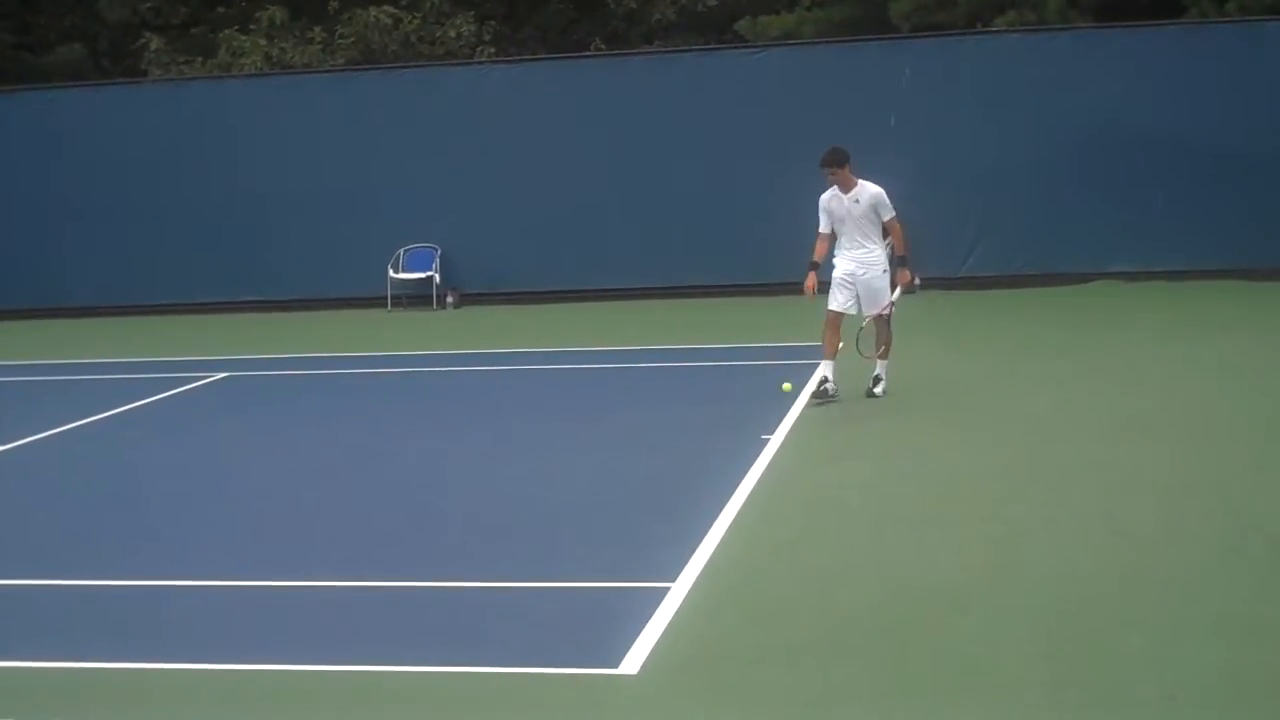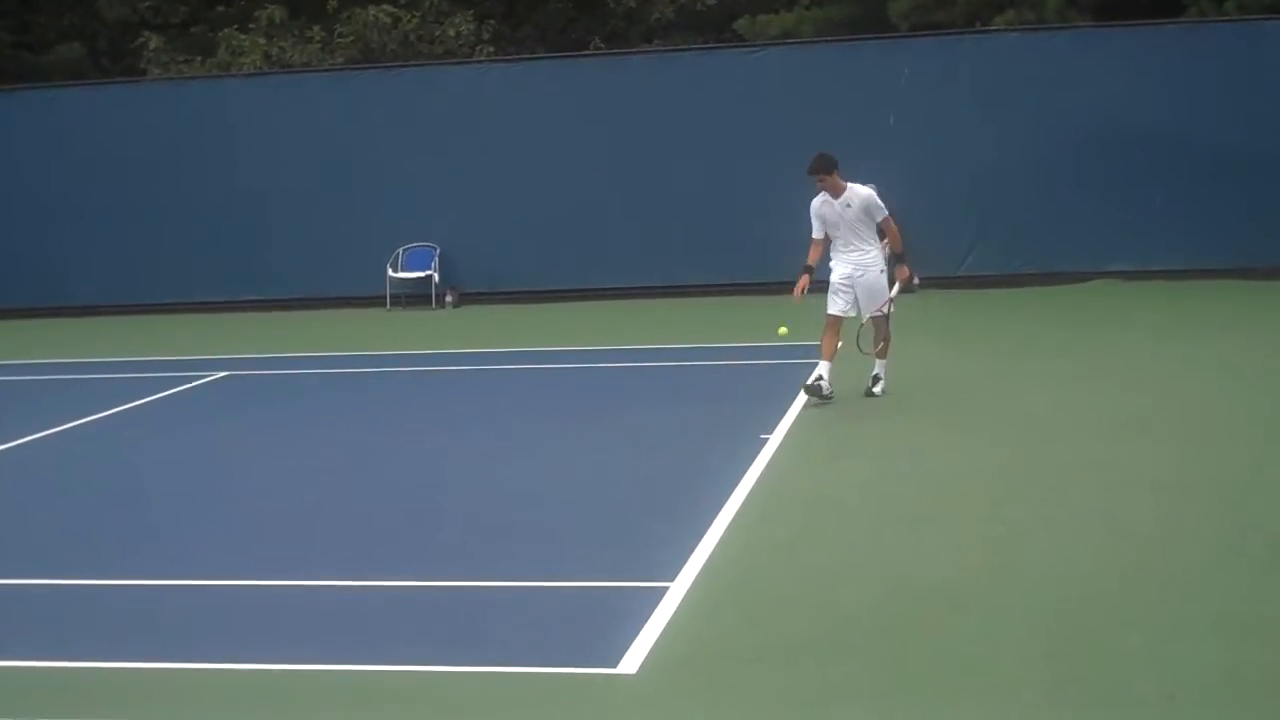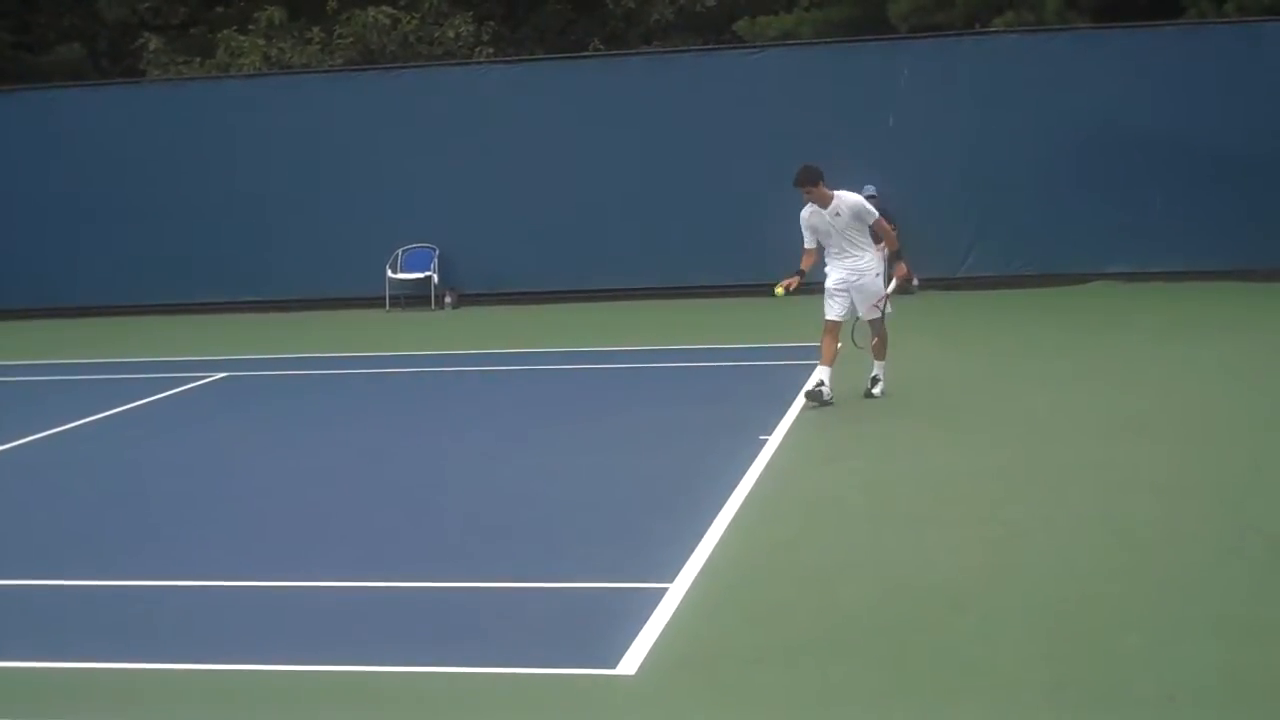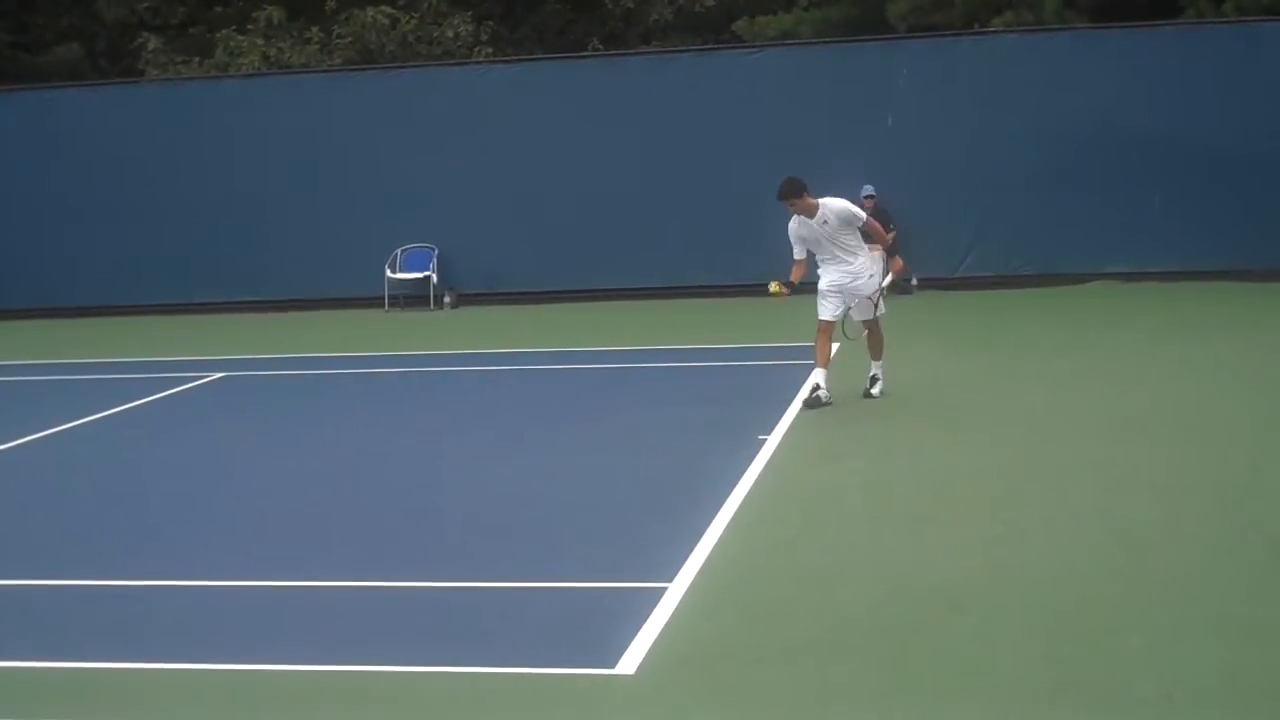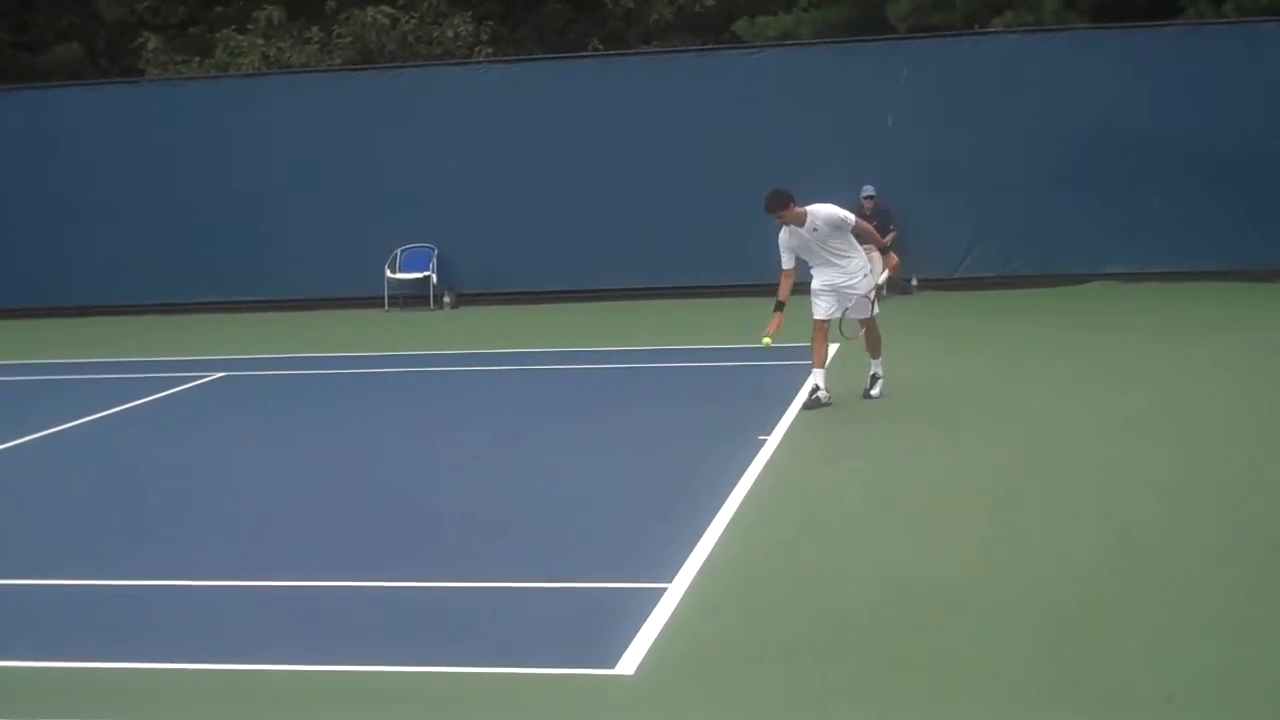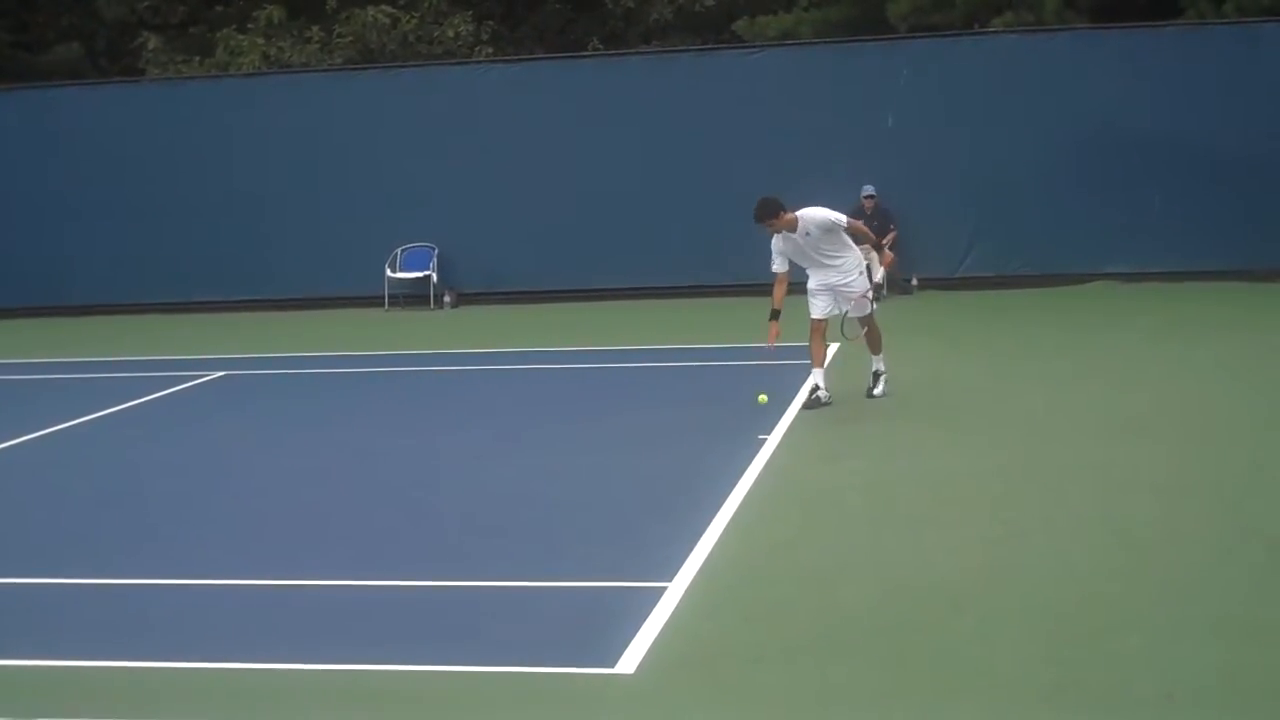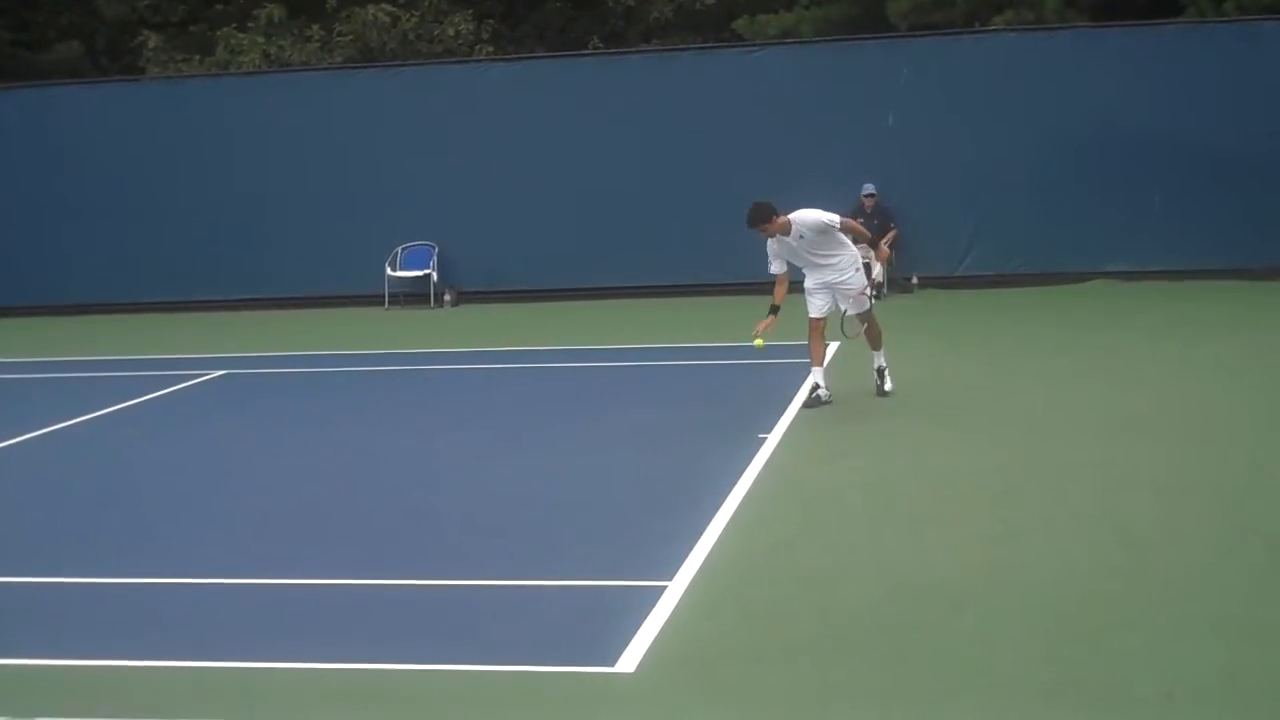
dt=0.1s
person 1, frame 1
left shoulder: (874, 193)
right shoulder: (826, 200)
left elbow: (894, 229)
right elbow: (824, 238)
left wrist: (902, 265)
right wrist: (813, 270)
left hip: (874, 266)
right hip: (844, 267)
left knee: (881, 320)
right knee: (832, 319)
left ankle: (880, 376)
right ankle: (828, 379)
person 1, frame 2
left shoulder: (865, 195)
right shoulder: (817, 206)
left elbow: (890, 228)
right elbow: (818, 243)
left wrist: (900, 263)
right wrist: (807, 273)
left hip: (871, 267)
right hip: (841, 269)
left knee: (879, 321)
right knee: (832, 321)
left ankle: (879, 375)
right ankle: (823, 379)
person 1, frame 3
left shoulder: (853, 202)
right shoulder: (807, 216)
left elbow: (884, 229)
right elbow: (810, 252)
left wrist: (897, 260)
right wrist: (798, 275)
left hip: (866, 269)
right hip: (836, 274)
left knee: (876, 323)
right knee: (831, 327)
left ankle: (878, 376)
right ankle: (823, 385)
person 1, frame 4
left shoulder: (838, 207)
right shoulder: (795, 228)
left elbow: (872, 226)
right elbow: (800, 264)
left wrist: (893, 255)
right wrist: (788, 286)
left hip: (861, 272)
right hip: (830, 278)
left knee: (871, 324)
right knee: (824, 327)
left ankle: (876, 375)
right ankle: (820, 388)
person 1, frame 5
left shoulder: (826, 213)
right shoulder: (785, 237)
left elbow: (863, 227)
right elbow: (788, 275)
right wrist: (778, 310)
left hip: (854, 271)
right hip: (823, 278)
left knee: (868, 323)
right knee: (819, 328)
left ankle: (876, 374)
right ankle: (820, 388)
person 1, frame 6
left shoulder: (816, 216)
right shoulder: (778, 243)
left elbow: (855, 226)
right elbow: (781, 281)
right wrist: (775, 320)
left hip: (850, 270)
right hip: (820, 279)
left knee: (867, 322)
right knee: (817, 328)
left ankle: (878, 371)
right ankle: (820, 388)
person 1, frame 7
left shoulder: (810, 218)
right shoulder: (773, 246)
left elbow: (849, 225)
right elbow: (782, 281)
right wrist: (772, 315)
left hip: (846, 268)
right hip: (816, 277)
left knee: (867, 318)
right knee: (815, 326)
left ankle: (880, 367)
right ankle: (820, 387)
